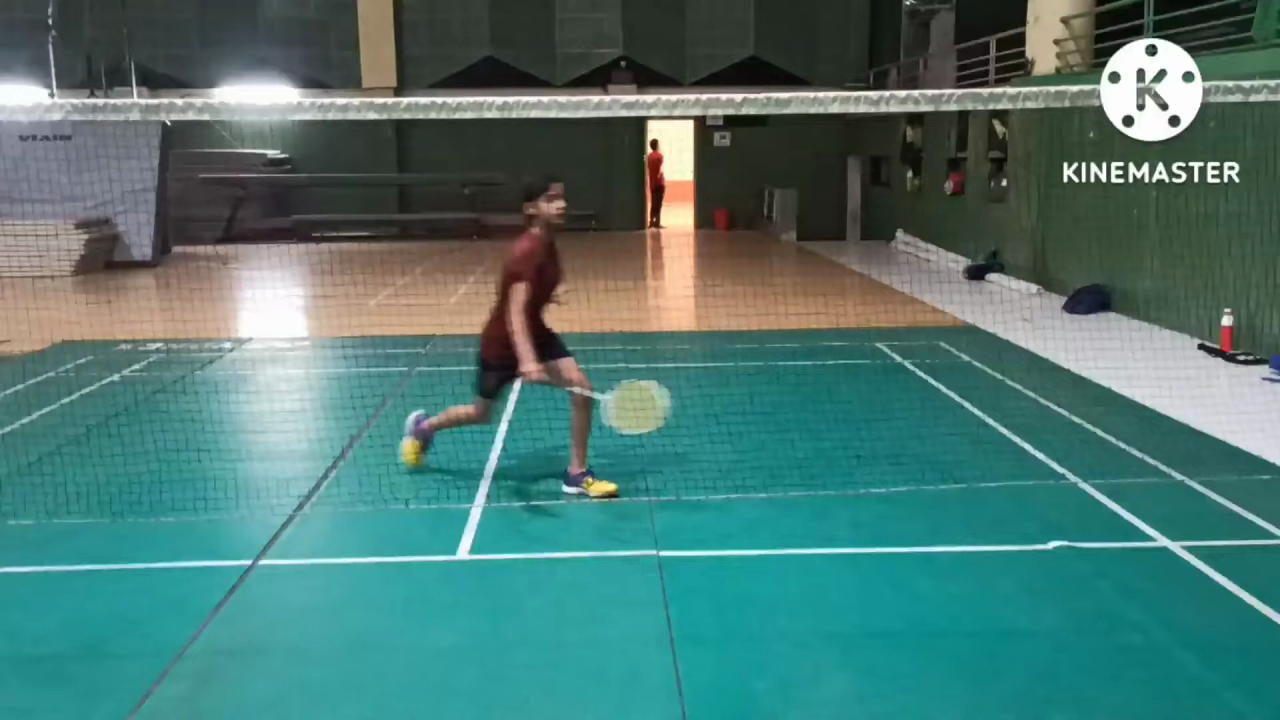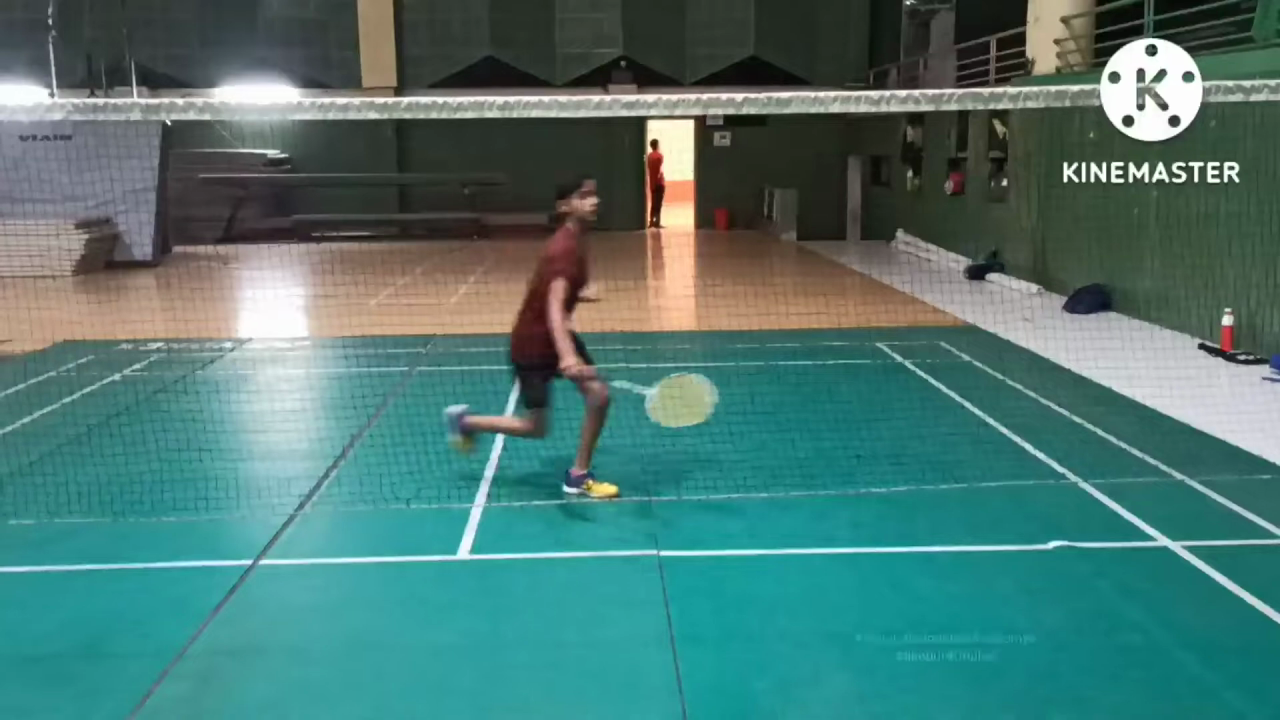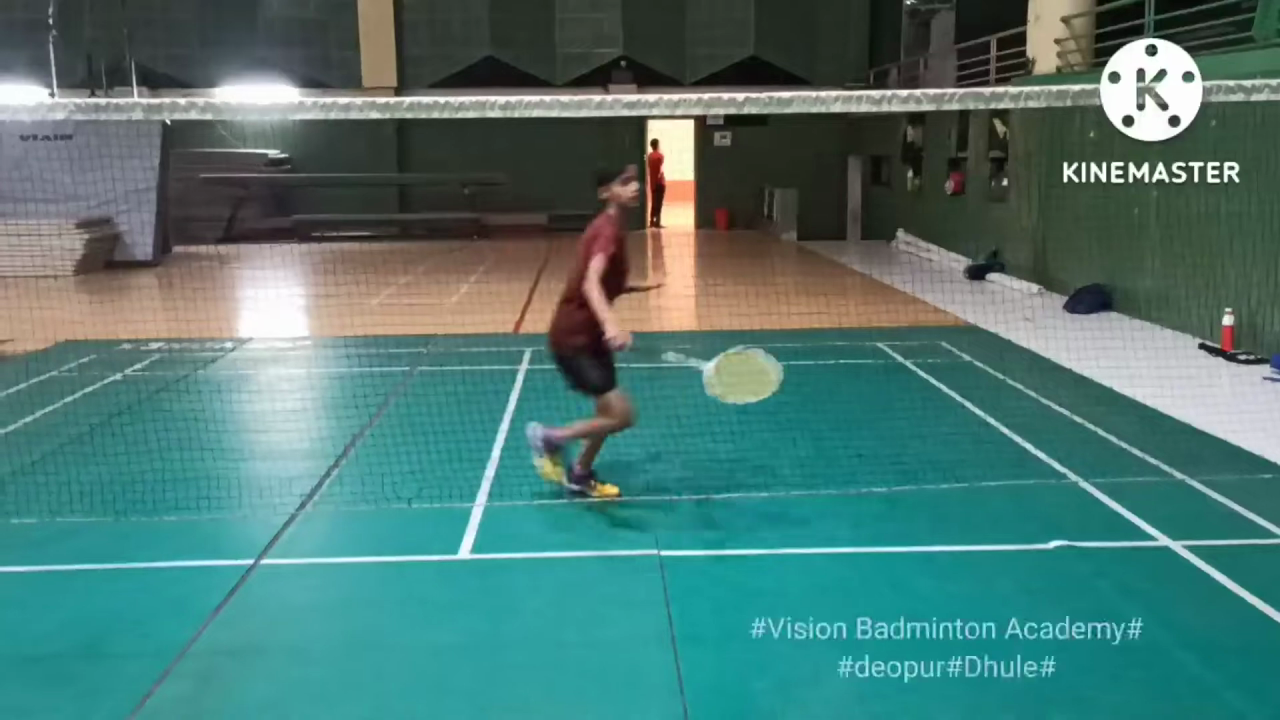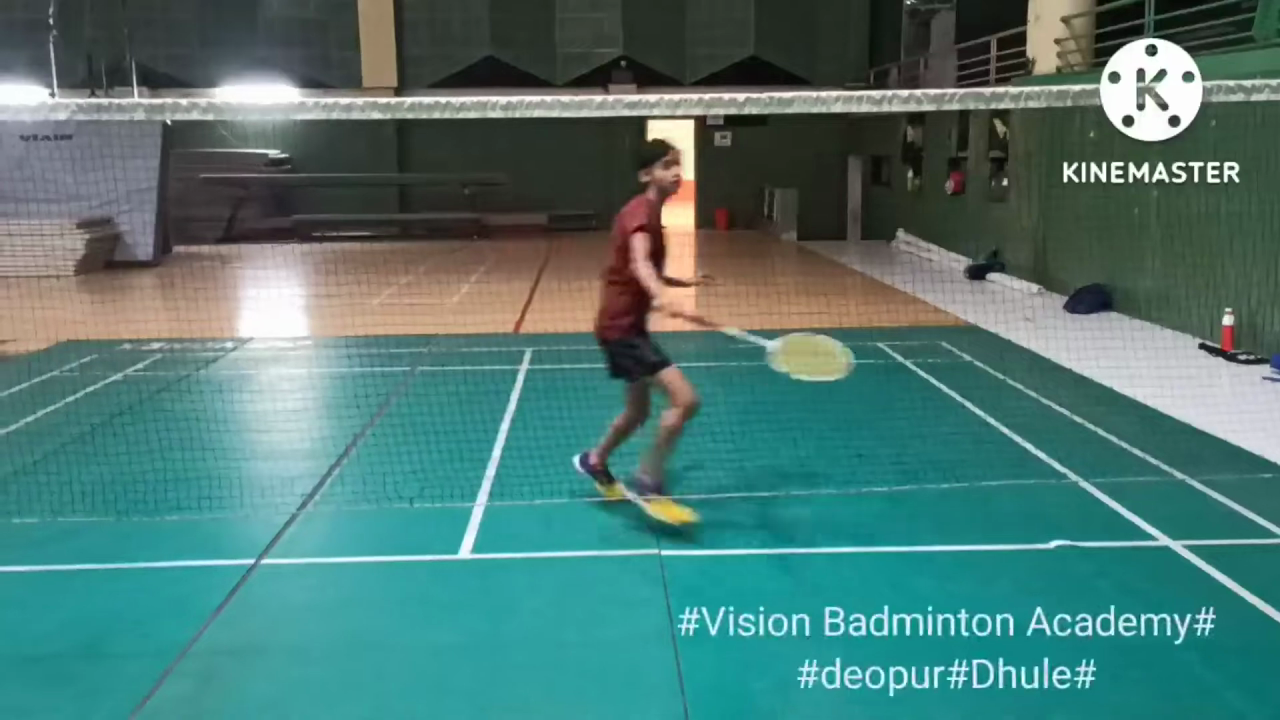
dt=0.1s
person 1, frame 1
left shoulder: (547, 244)
right shoulder: (526, 252)
right elbow: (515, 313)
right wrist: (526, 359)
left hip: (533, 329)
right hip: (501, 342)
left knee: (581, 387)
right knee: (481, 413)
left ankle: (578, 475)
right ankle: (421, 427)
person 1, frame 2
left shoulder: (575, 242)
right shoulder: (565, 249)
right elbow: (554, 307)
left wrist: (577, 297)
right wrist: (566, 354)
left hip: (555, 334)
right hip: (533, 344)
left knee: (599, 396)
right knee: (535, 428)
left ankle: (579, 475)
right ankle: (464, 420)
person 1, frame 3
left shoulder: (612, 229)
right shoulder: (605, 231)
right elbow: (591, 285)
left wrist: (634, 287)
right wrist: (610, 322)
left hip: (589, 333)
right hip: (573, 337)
left knee: (608, 413)
right knee: (619, 417)
left ankle: (580, 474)
right ankle: (547, 437)
person 1, frame 4
left shoulder: (647, 212)
right shoulder: (641, 212)
right elbow: (639, 262)
left wrist: (680, 282)
right wrist: (661, 292)
left hip: (629, 324)
right hip: (621, 324)
left knee: (639, 411)
right knee: (686, 400)
left ankle: (595, 463)
right ankle: (650, 486)
